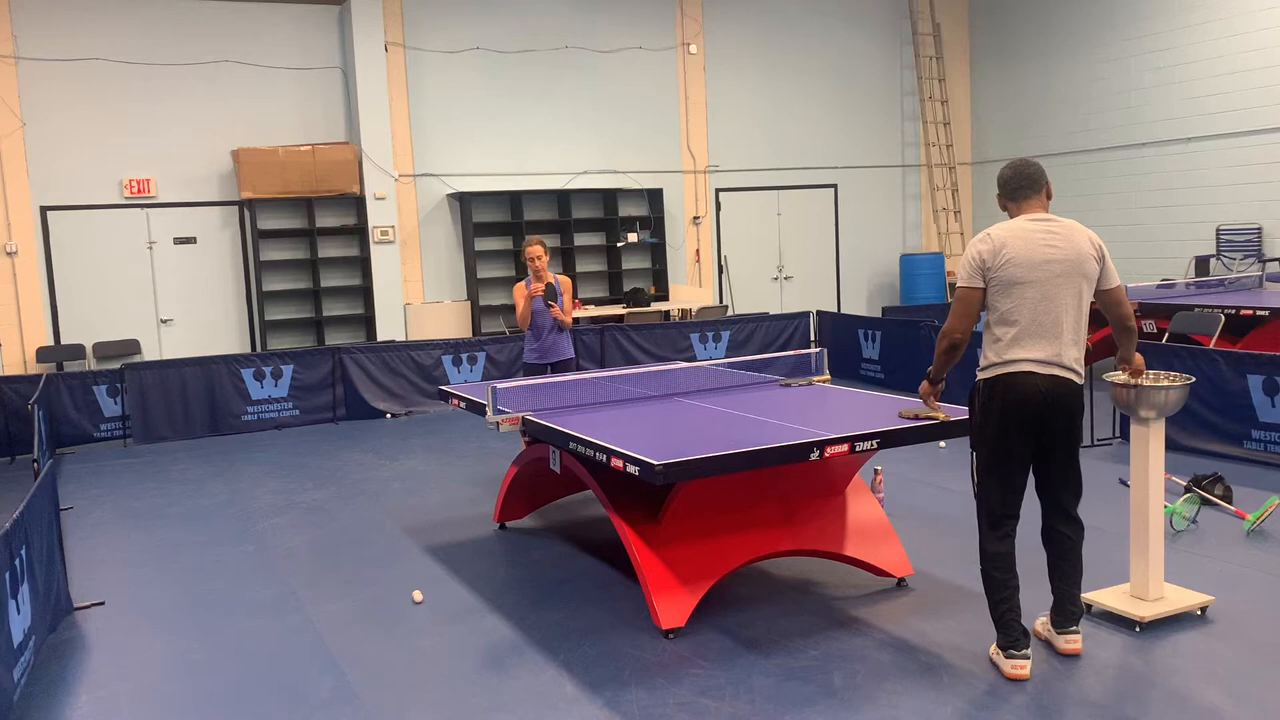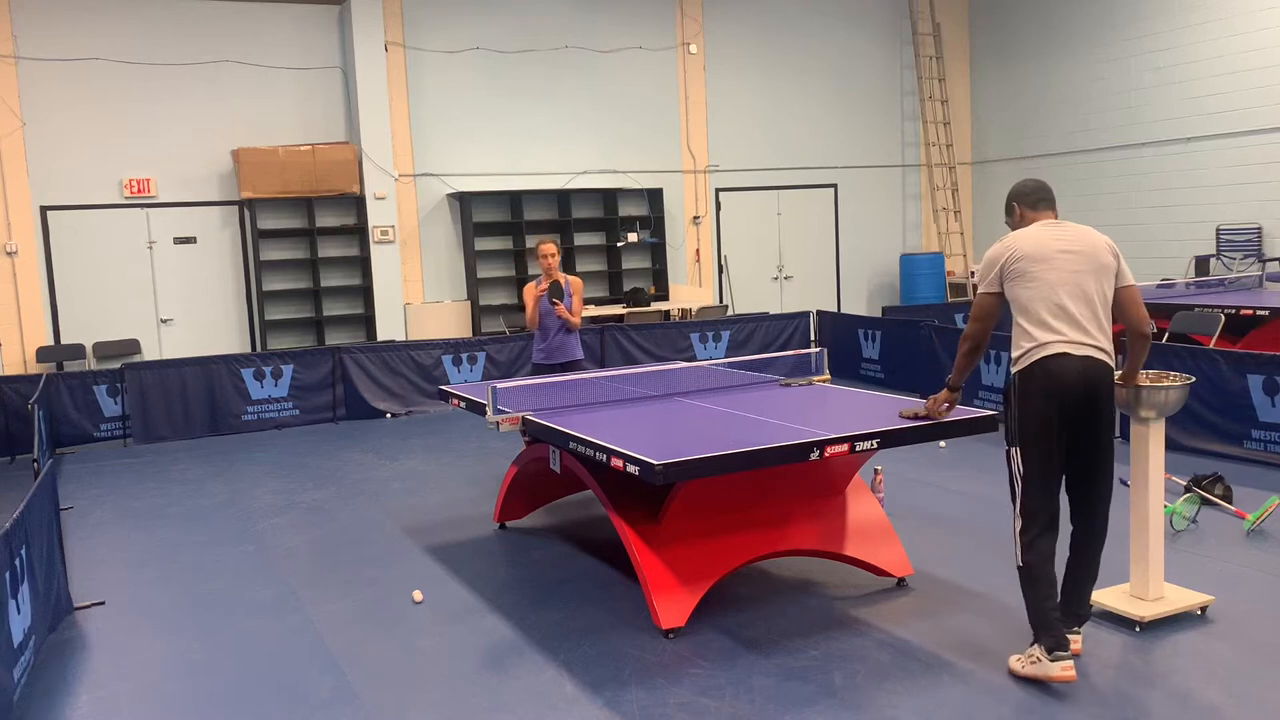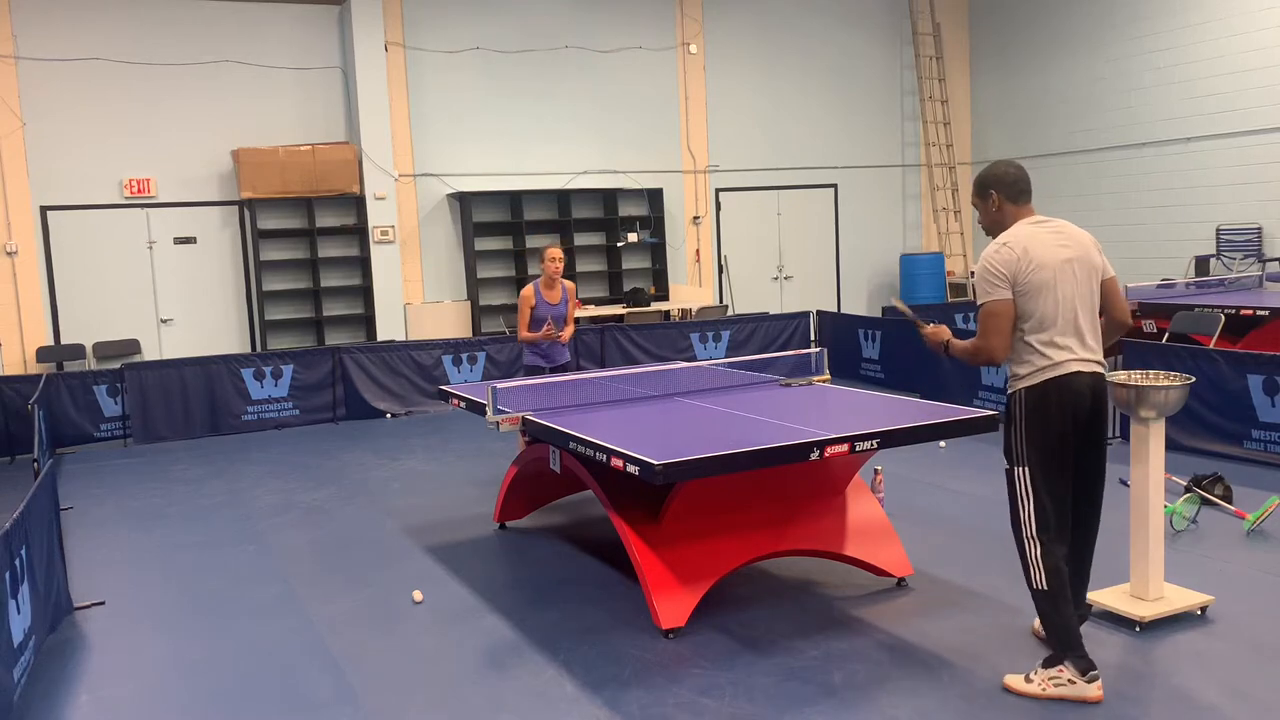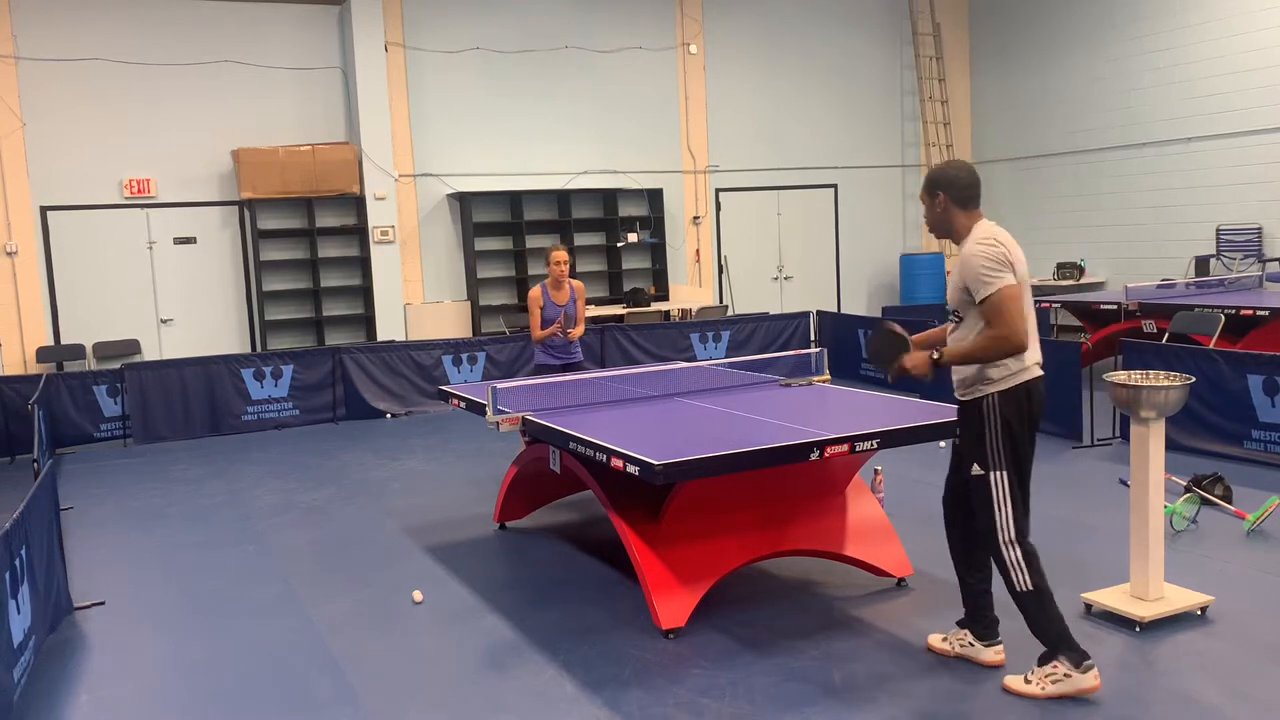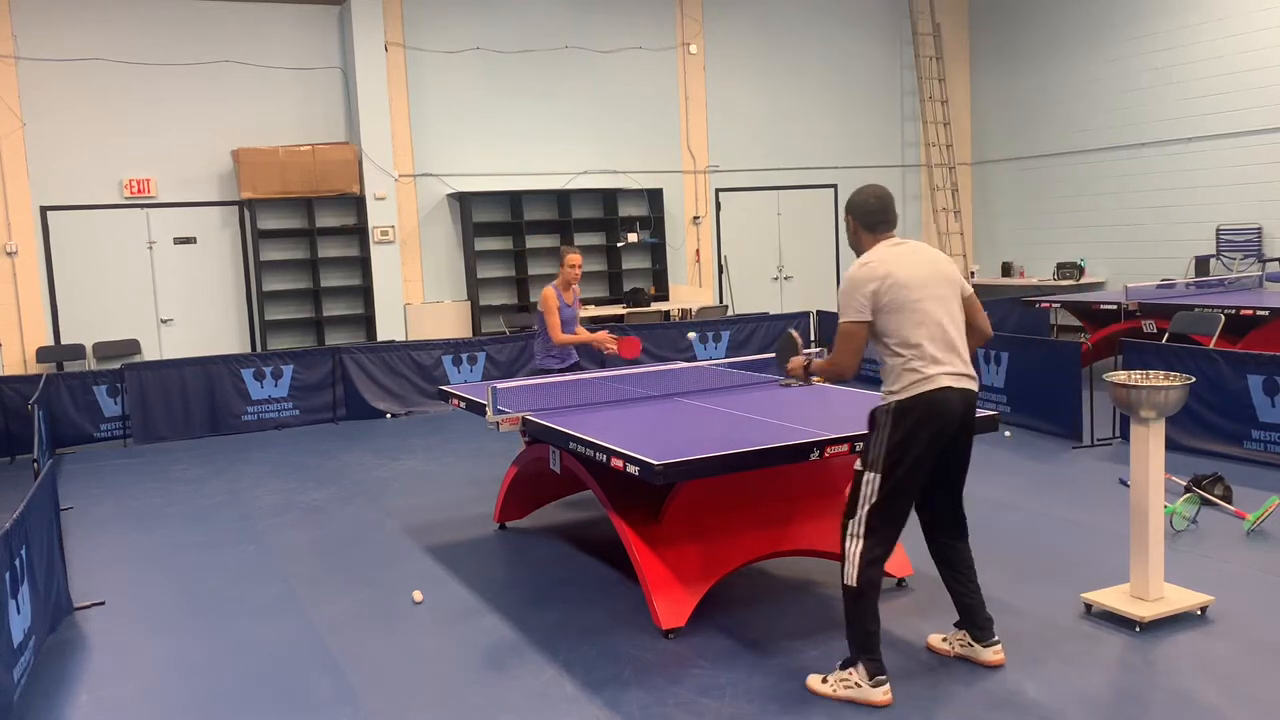
dt=0.7s
person 1, frame 1
left shoulder: (988, 244)
right shoulder: (1087, 241)
left elbow: (956, 333)
right elbow: (1123, 320)
left wrist: (933, 380)
right wrist: (1128, 357)
left hip: (1004, 389)
right hip: (1064, 389)
left knee: (998, 521)
right knee: (1063, 512)
left ankle: (1013, 647)
right ankle: (1065, 625)
person 1, frame 2
left shoulder: (1006, 249)
right shoulder: (1102, 244)
left elbow: (976, 337)
right elbow: (1141, 328)
left wrist: (952, 388)
right wrist: (1130, 374)
left hip: (1040, 378)
right hip: (1096, 376)
left knee: (1035, 517)
right knee: (1091, 510)
left ankle: (1051, 648)
right ankle: (1072, 623)
person 1, frame 3
left shoulder: (999, 256)
right shoulder: (1081, 238)
left elbow: (991, 352)
right elbow: (1120, 320)
left wrist: (946, 343)
left hip: (1041, 396)
right hip: (1091, 385)
left knee: (1039, 528)
right knee: (1080, 516)
left ankle: (1074, 667)
right ankle: (1067, 618)
person 1, frame 4
left shoulder: (978, 252)
right shoulder: (989, 241)
left elbow: (1012, 338)
left wrist: (938, 358)
right wrist: (929, 339)
left hip: (999, 400)
right hip: (994, 398)
left knee: (1005, 532)
right knee: (963, 511)
left ankle: (1069, 660)
right ankle: (980, 632)
person 1, frame 5
left shoulder: (863, 273)
right shoulder: (938, 258)
left elbow: (844, 368)
right elbow: (981, 331)
left wrist: (807, 367)
left hip: (911, 409)
right hip: (962, 399)
left knee: (865, 538)
right knee: (946, 523)
left ankle: (868, 673)
right ankle: (979, 635)
